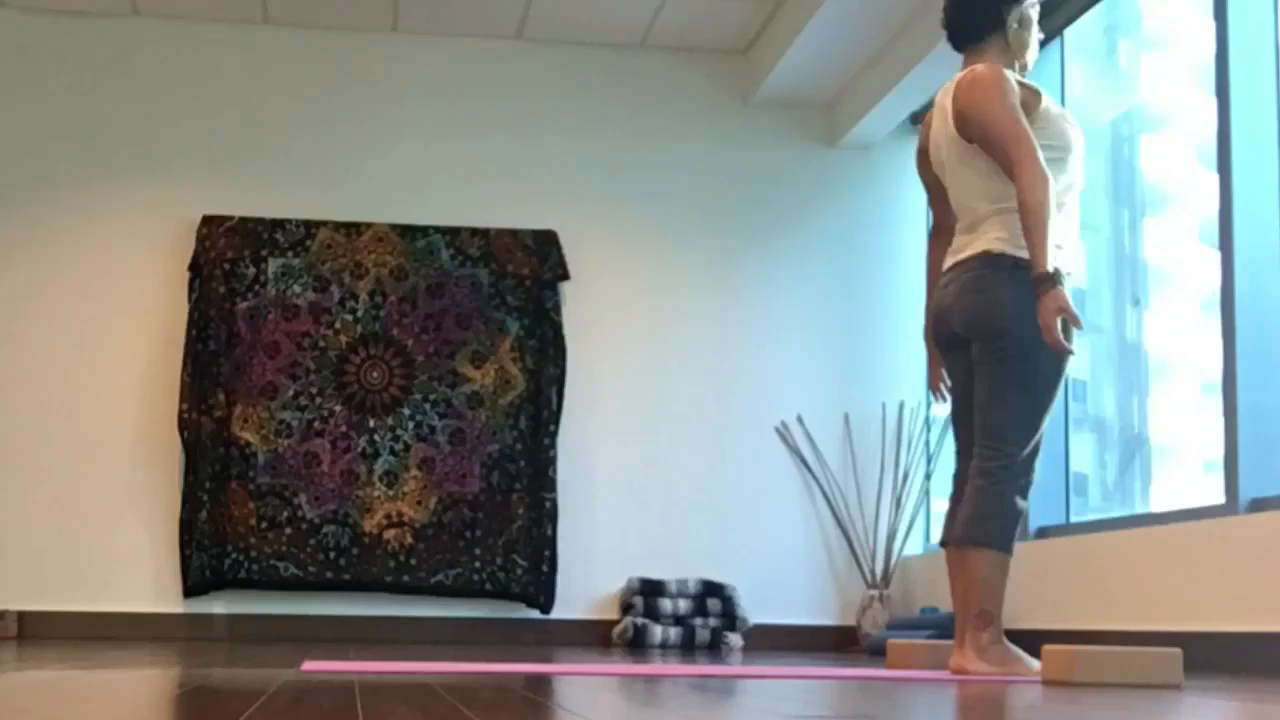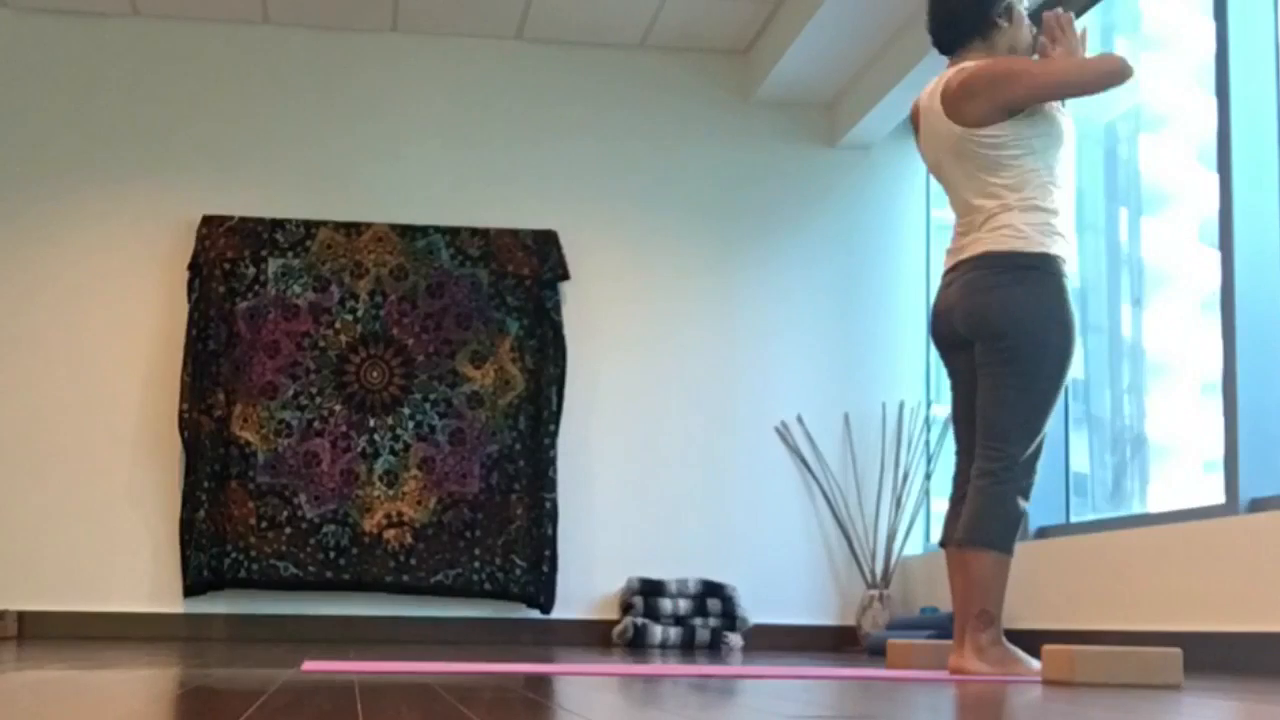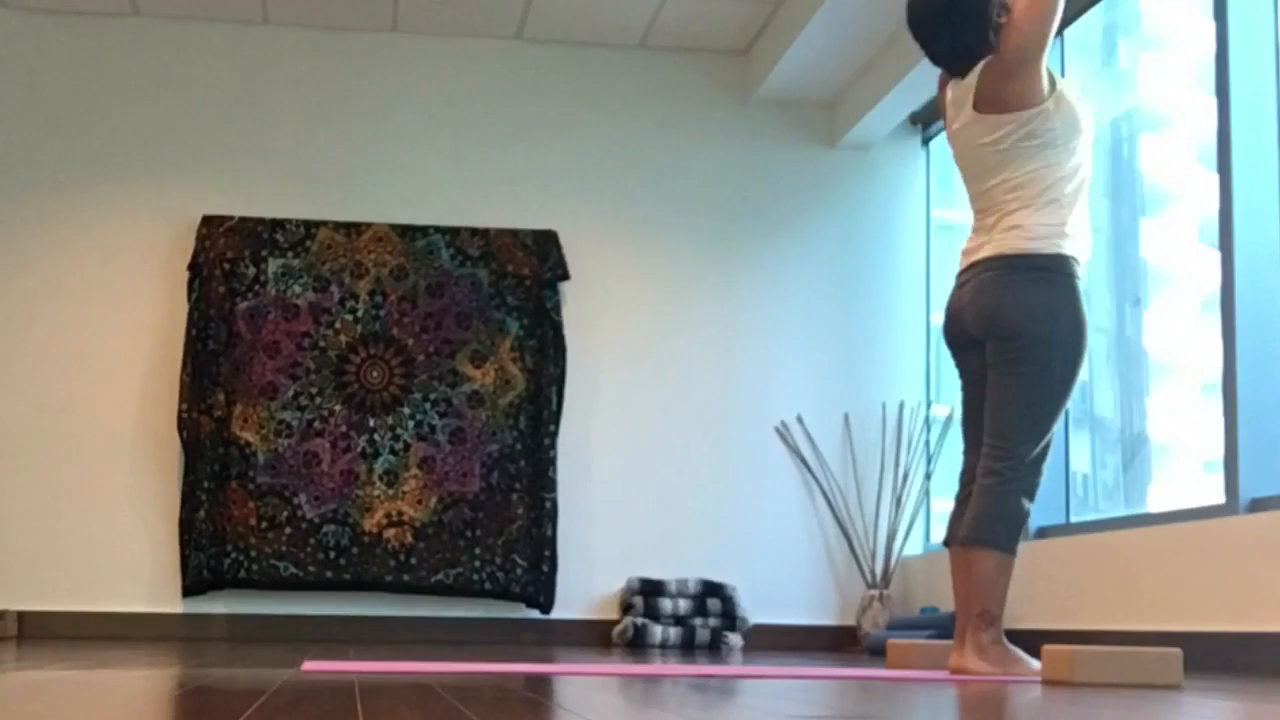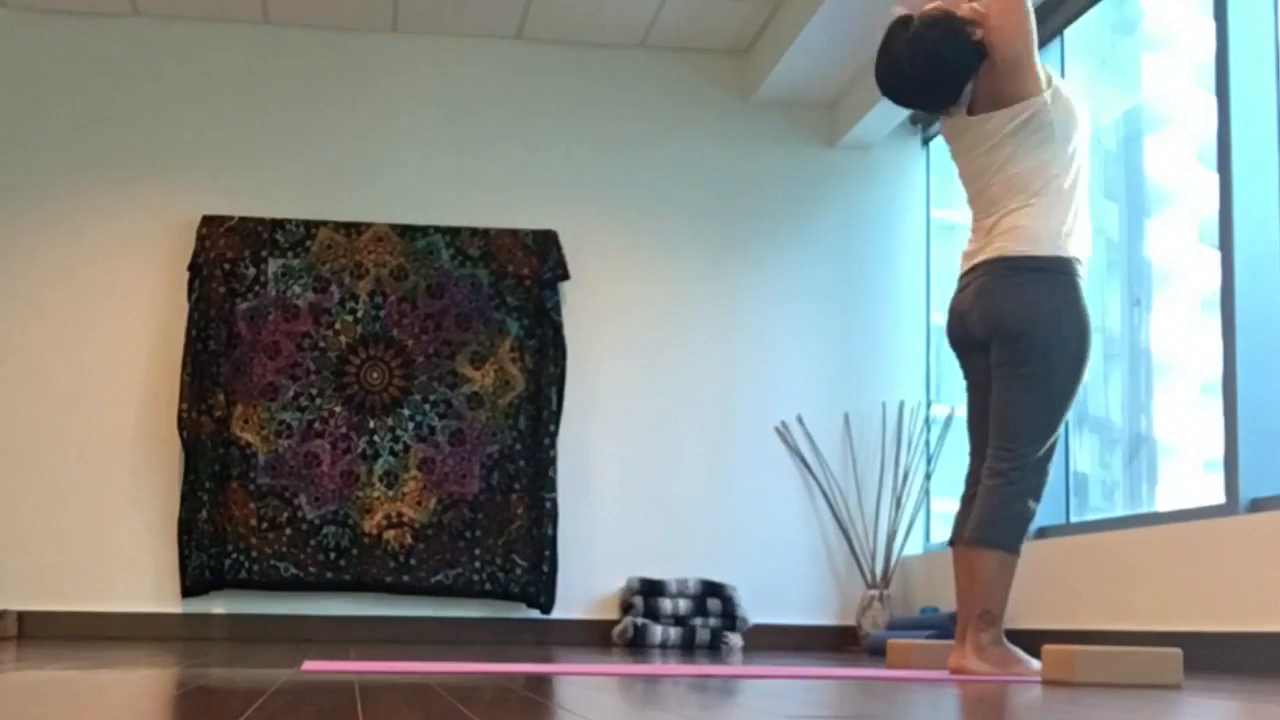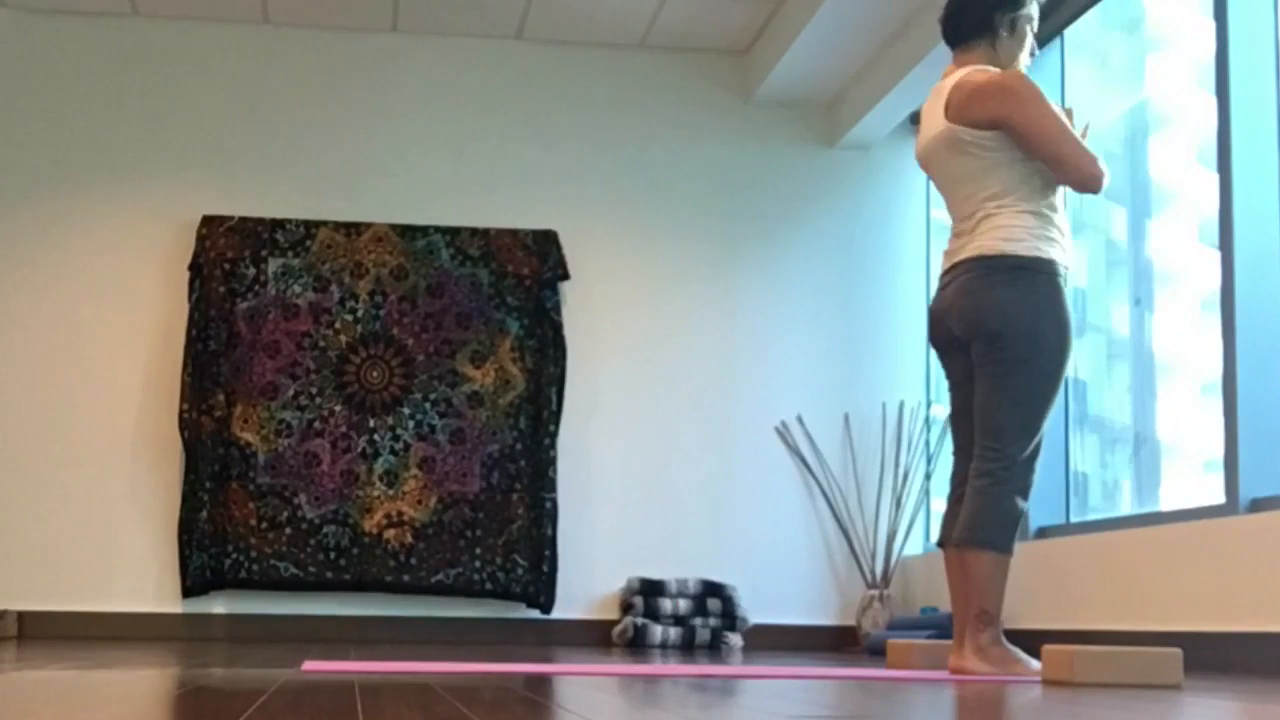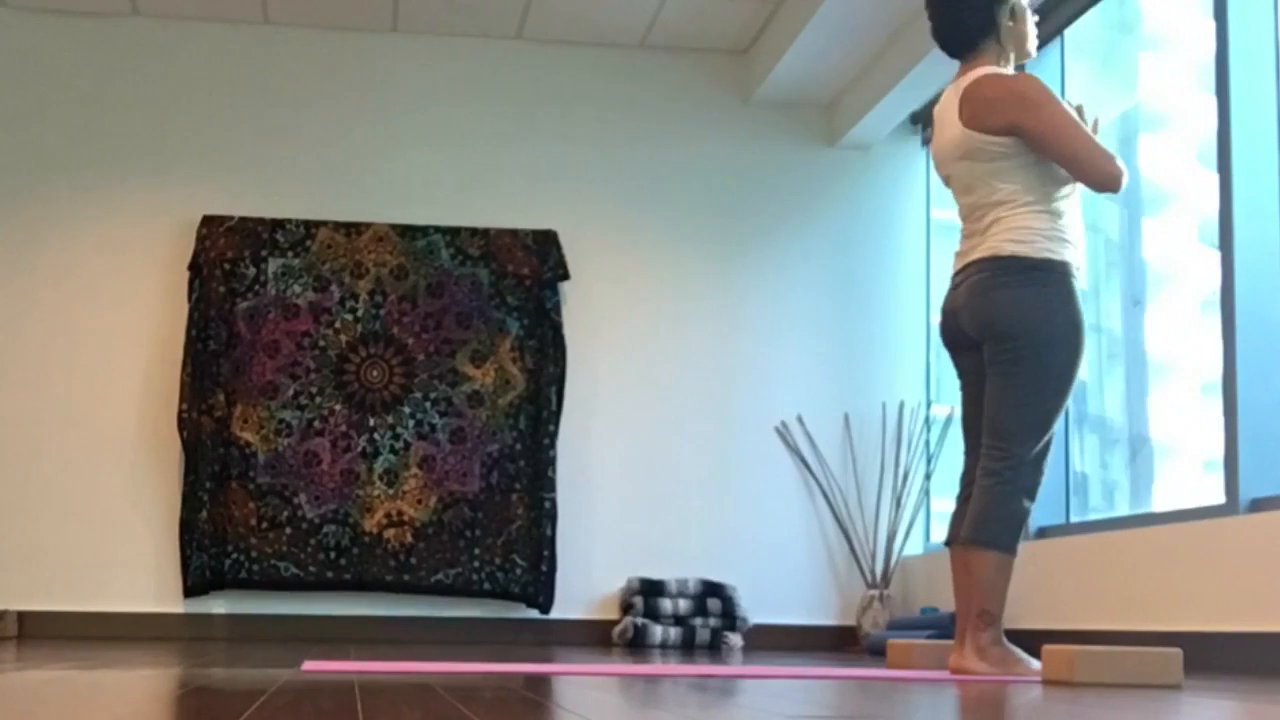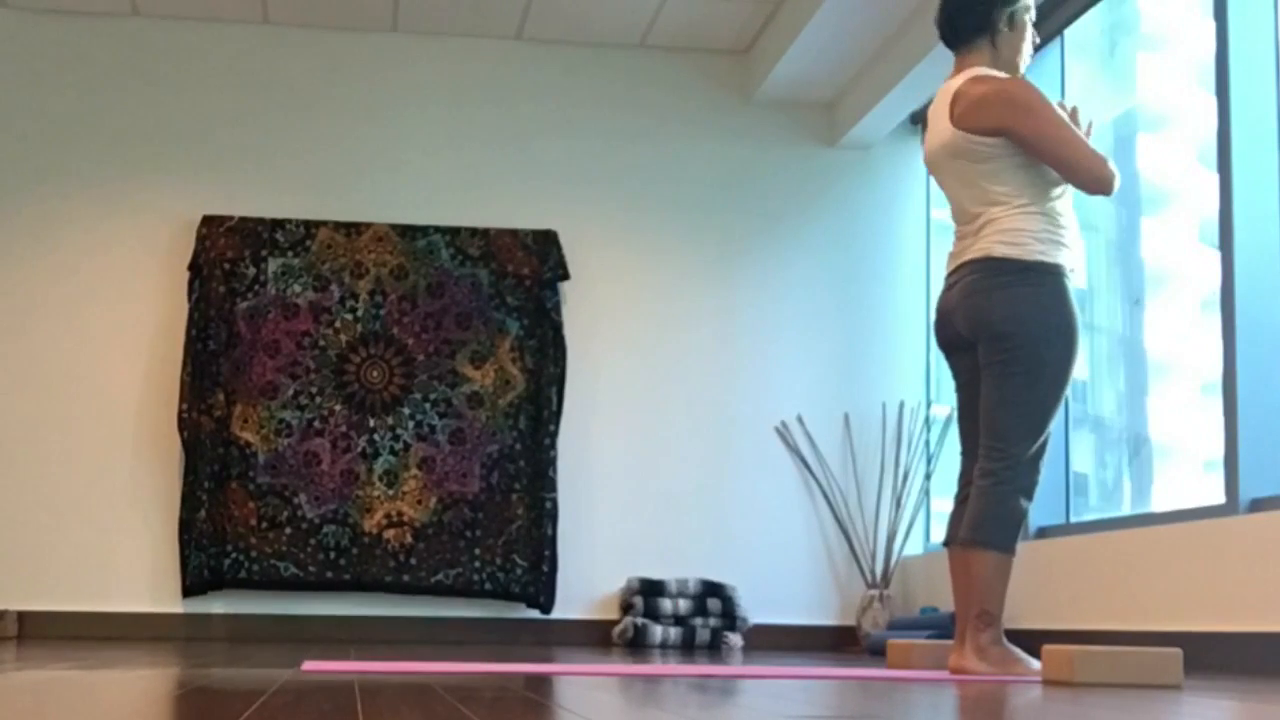
dt=0.4s
person 1, frame 1
left shoulder: (938, 114)
right shoulder: (989, 84)
right elbow: (1029, 177)
left wrist: (935, 328)
right wrist: (1046, 279)
left hip: (963, 291)
right hip: (1011, 284)
left knee: (978, 471)
right knee: (1002, 469)
left ankle: (969, 639)
right ankle: (982, 642)
person 1, frame 2
left shoulder: (929, 105)
right shoulder: (994, 79)
right elbow: (1116, 69)
left wrist: (1049, 60)
right wrist: (1069, 58)
left hip: (963, 290)
right hip: (1019, 282)
left knee: (977, 472)
right knee: (1005, 469)
left ankle: (968, 639)
right ankle: (982, 643)
person 1, frame 3
left shoulder: (955, 92)
right shoulder: (1008, 72)
left hip: (977, 291)
right hip: (1033, 283)
left knee: (985, 470)
right knee: (1011, 469)
left ankle: (969, 639)
right ankle: (982, 642)
person 1, frame 4
left shoulder: (958, 101)
right shoulder: (1009, 77)
left hip: (981, 290)
right hip: (1035, 284)
left knee: (990, 472)
right knee: (1015, 469)
left ankle: (969, 638)
right ankle: (981, 642)
person 1, frame 5
left shoulder: (935, 108)
right shoulder: (1000, 87)
right elbow: (1088, 175)
left wrist: (1051, 132)
right wrist: (1067, 131)
left hip: (959, 292)
right hip: (1016, 285)
left knee: (974, 471)
right knee: (1003, 469)
left ankle: (967, 640)
right ankle: (982, 642)
person 1, frame 6
left shoulder: (949, 107)
right shoulder: (1010, 90)
right elbow: (1108, 174)
left wrist: (1066, 133)
right wrist: (1084, 133)
left hip: (973, 291)
right hip: (1028, 286)
left knee: (984, 471)
right knee: (1011, 468)
left ankle: (969, 639)
right ankle: (983, 642)
person 1, frame 7
left shoulder: (942, 108)
right shoulder: (1001, 92)
right elbow: (1099, 177)
left wrist: (1055, 133)
right wrist: (1076, 134)
left hip: (966, 292)
right hip: (1021, 287)
left knee: (981, 471)
right knee: (1008, 469)
left ankle: (969, 640)
right ankle: (983, 642)
